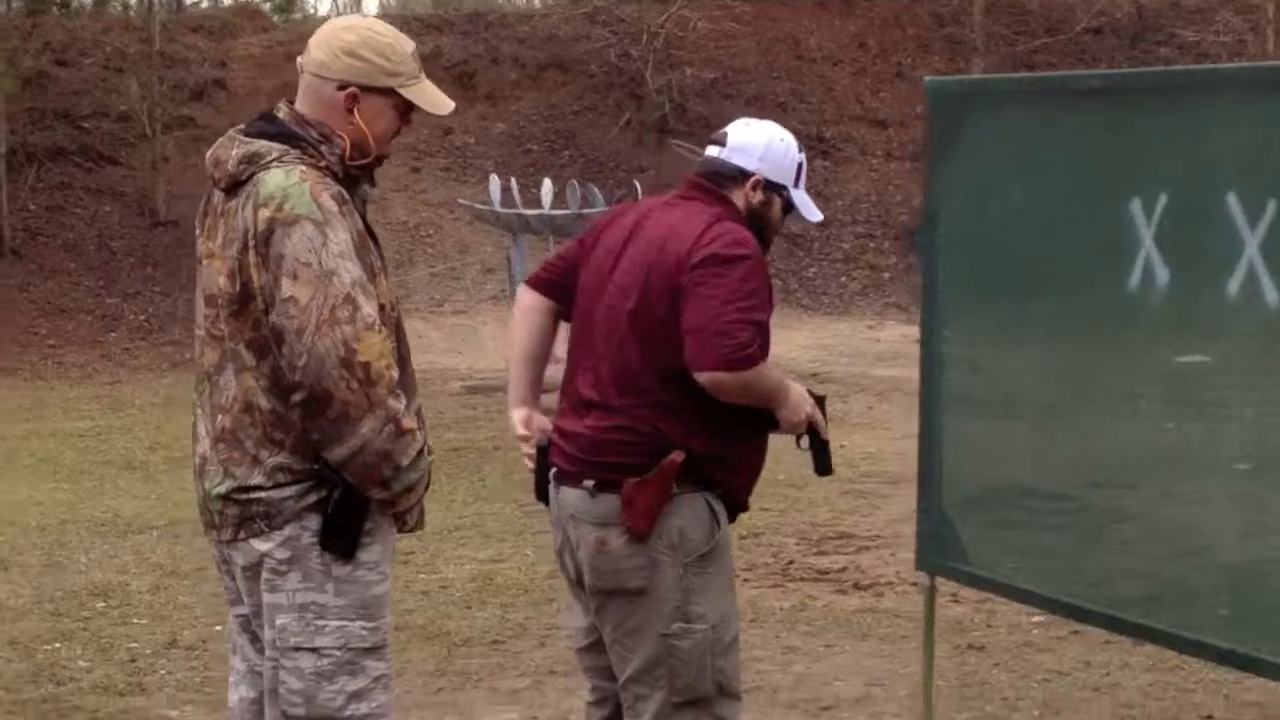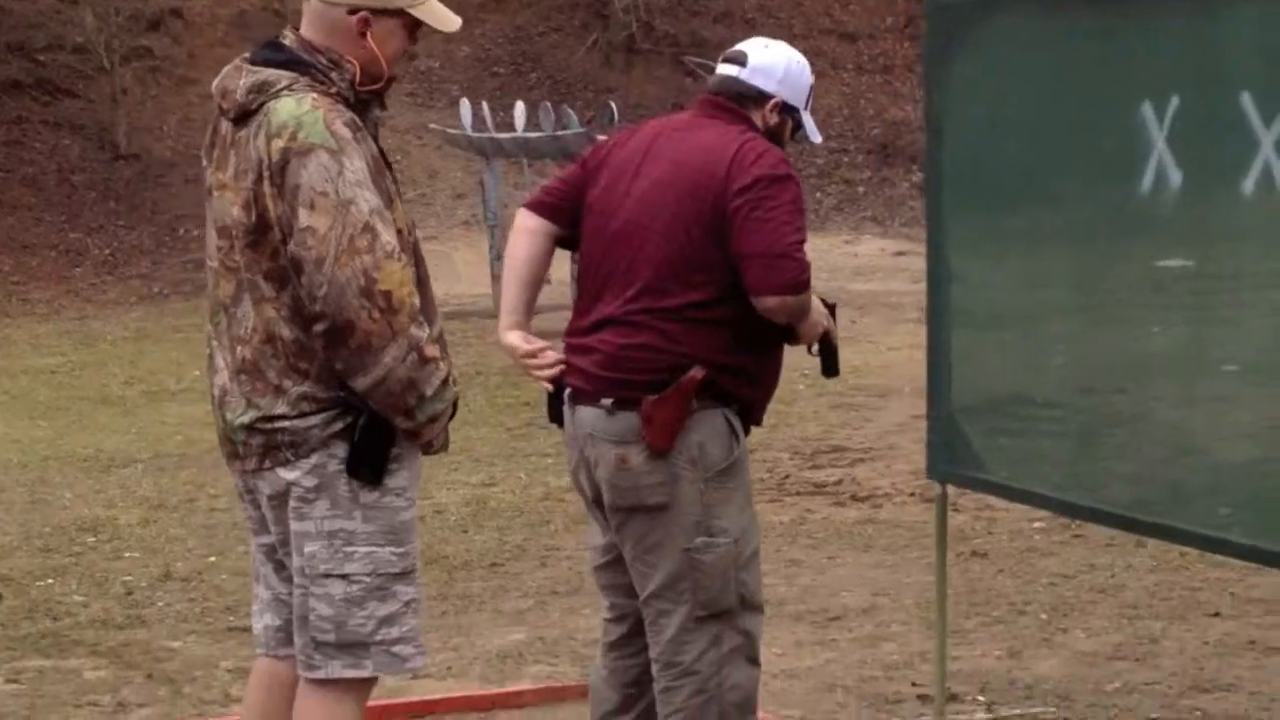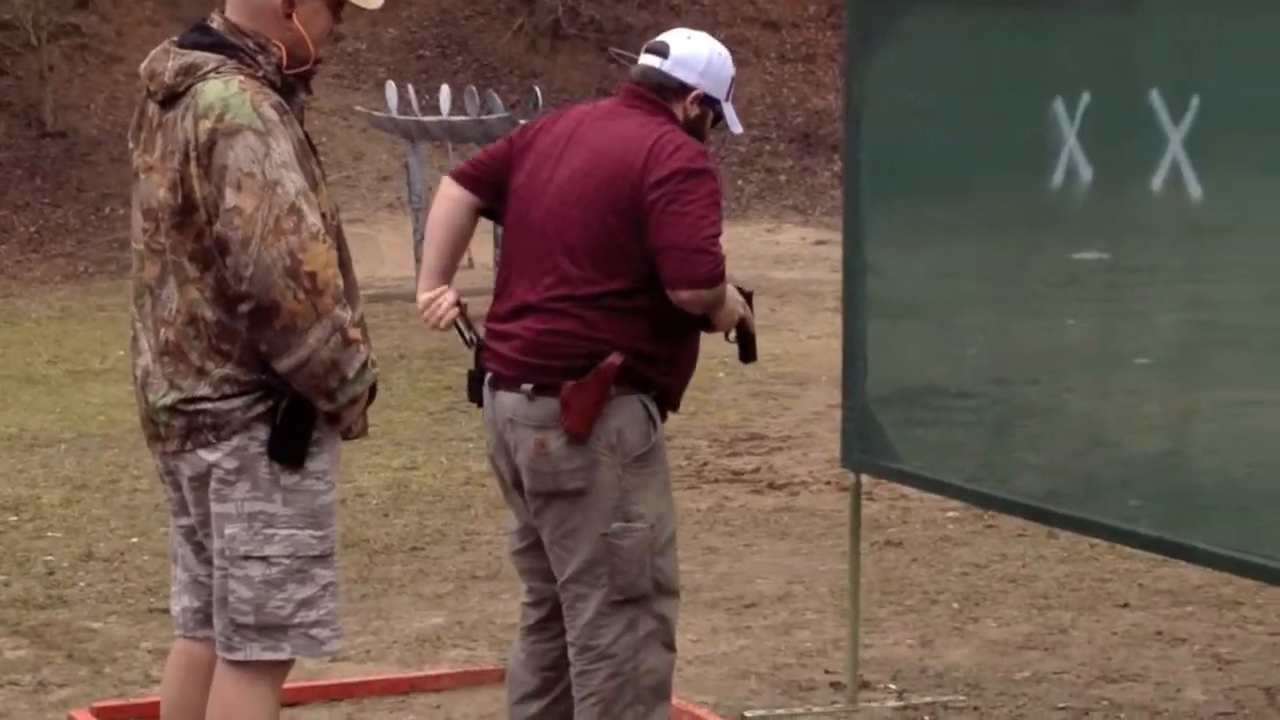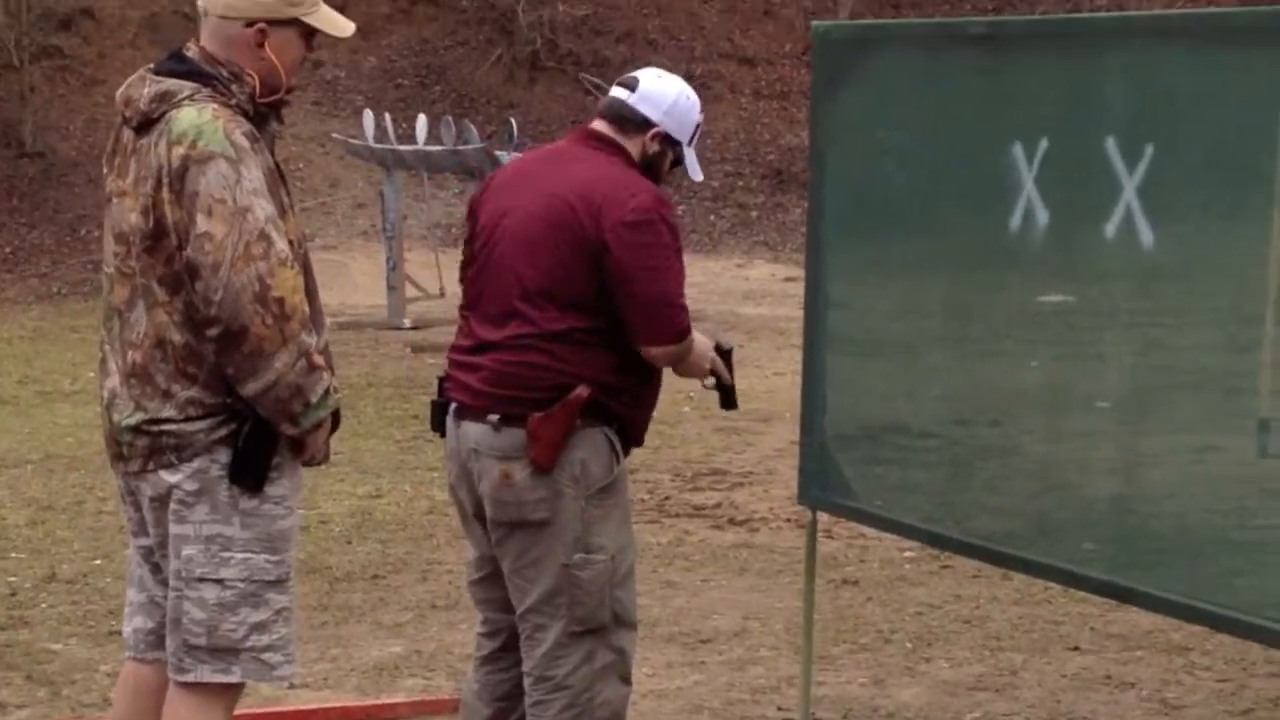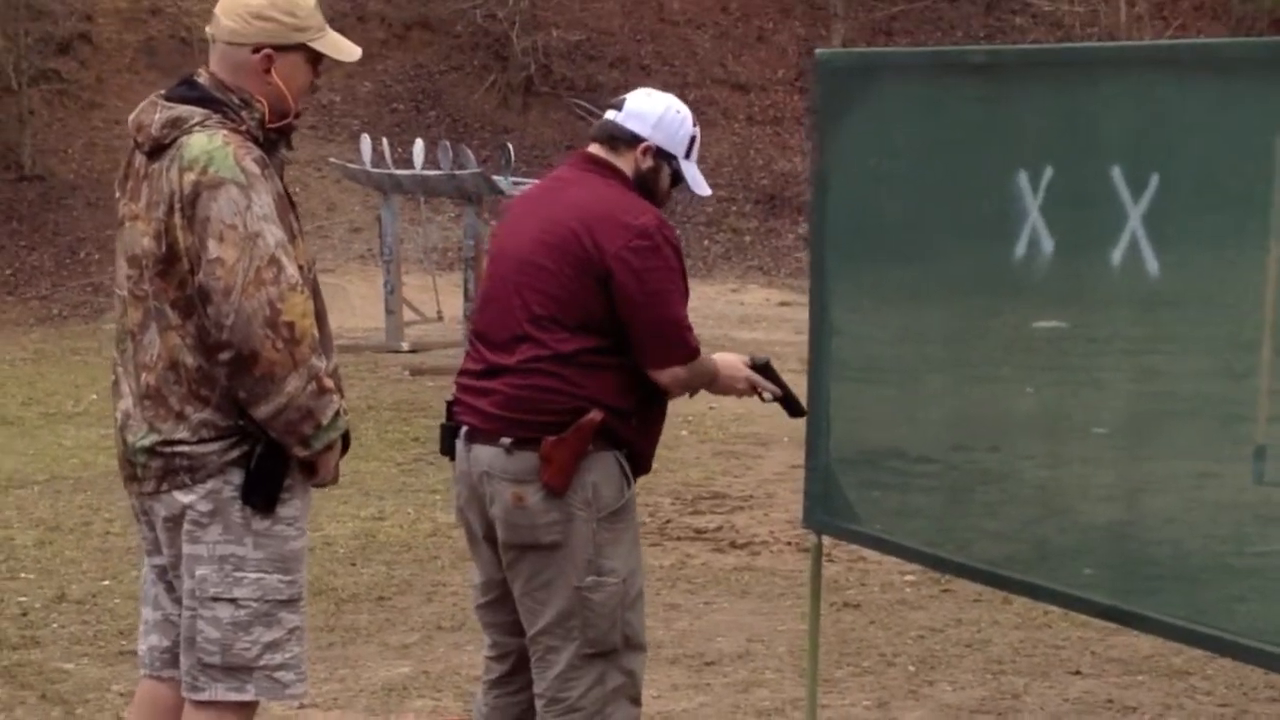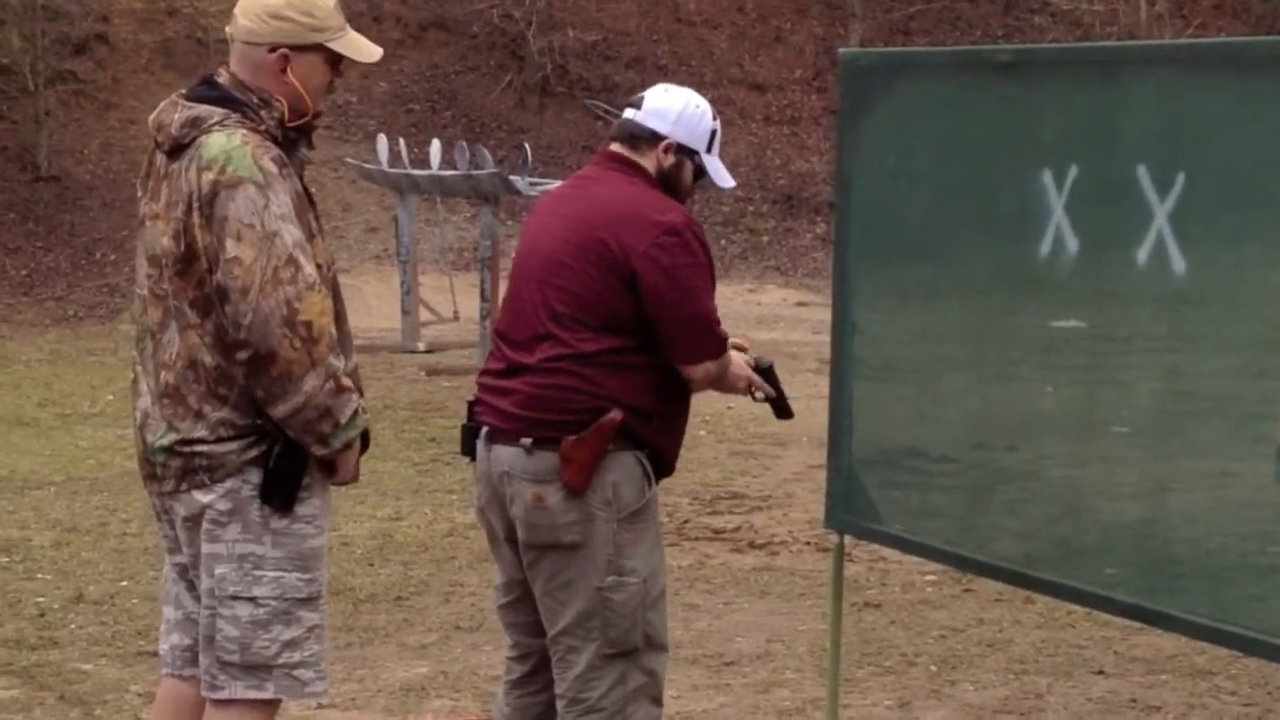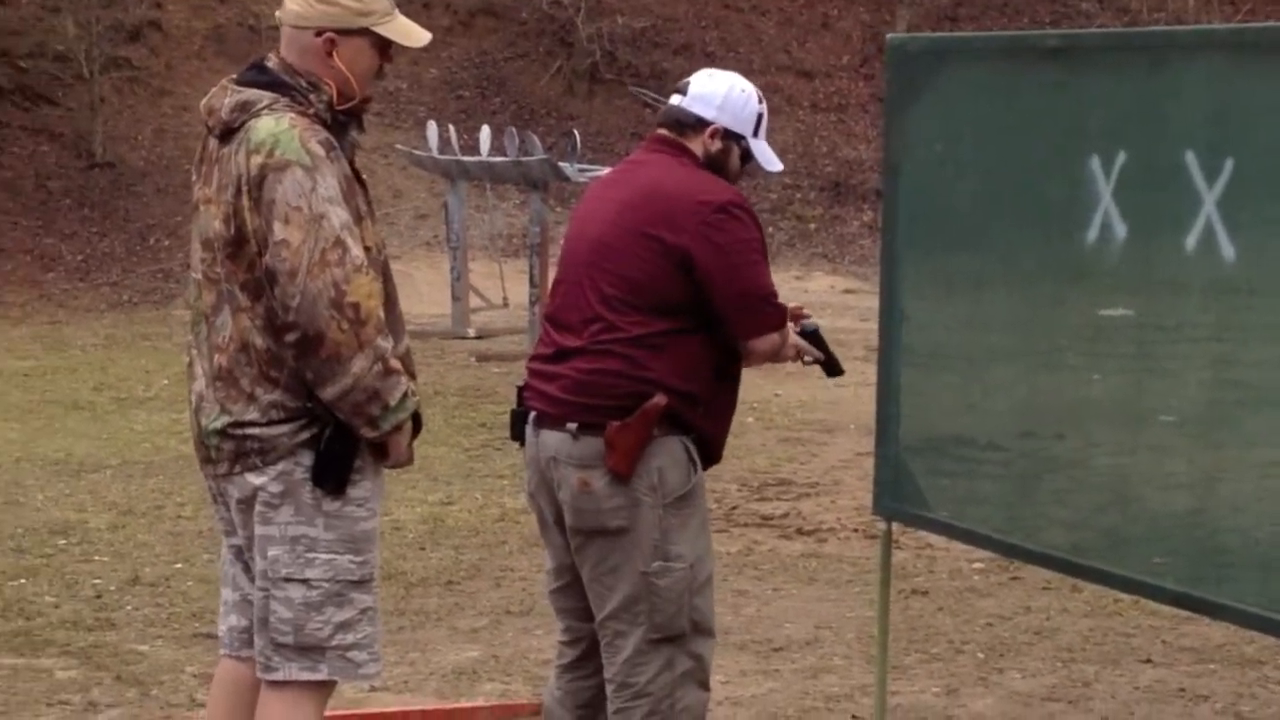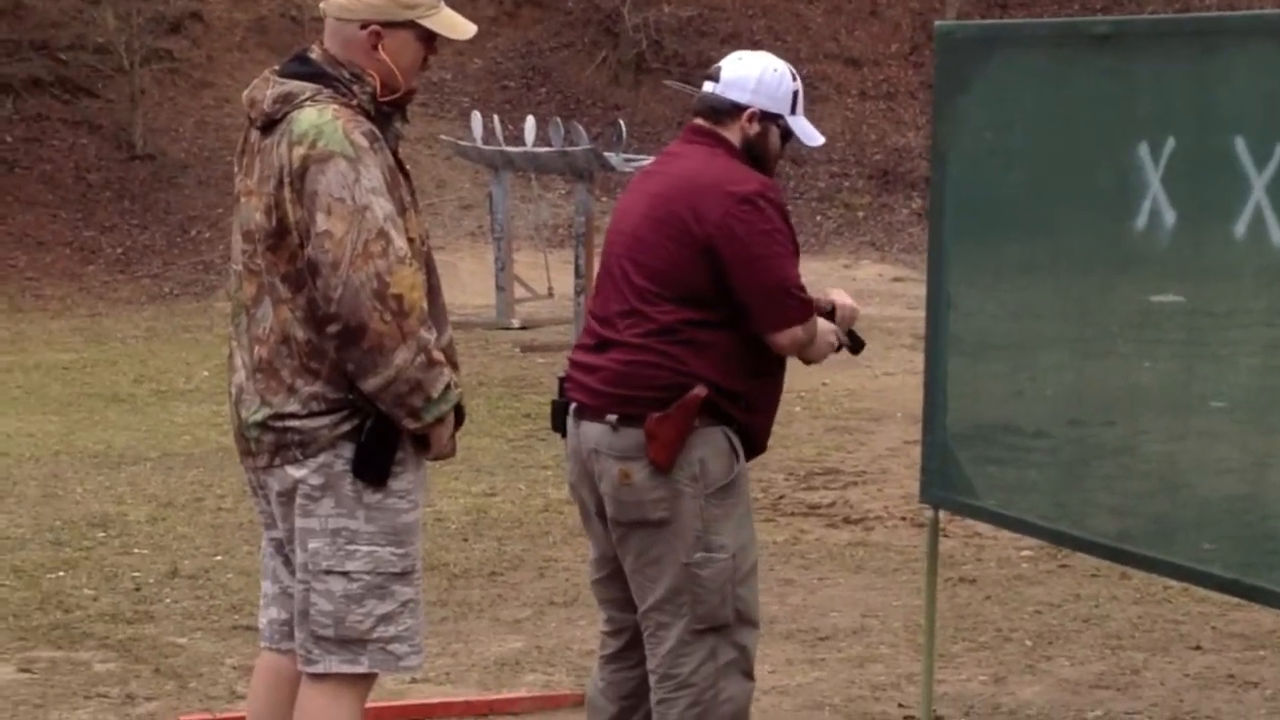
dt=0.4s
person 1, frame 1
left shoulder: (245, 181)
right shoulder: (301, 198)
right elbow: (338, 370)
right wrist: (404, 480)
left hip: (250, 490)
right hip: (310, 508)
person 1, frame 2
left shoulder: (250, 110)
right shoulder: (313, 128)
right elbow: (359, 297)
right wrist: (428, 404)
left hip: (267, 414)
right hip: (334, 433)
left knee: (288, 644)
right knee: (339, 661)
person 1, frame 3
left shoulder: (175, 92)
right shoulder: (239, 109)
right elbow: (283, 277)
right wrist: (347, 384)
left hip: (188, 397)
right hip: (255, 414)
left knee: (204, 626)
right knee: (256, 644)
person 1, frame 4
left shoulder: (149, 121)
right shoulder: (212, 137)
right elbow: (251, 302)
right wrist: (310, 410)
left hip: (151, 422)
right hip: (217, 439)
left knee: (156, 647)
person 1, frame 5
left shoulder: (159, 146)
right shoulder: (223, 161)
right elbow: (259, 324)
right wrist: (320, 431)
left hip: (163, 443)
right hip: (229, 460)
person 1, frame 6
left shoulder: (182, 145)
right shoulder: (242, 159)
right elbow: (278, 323)
right wrist: (339, 429)
left hip: (186, 442)
right hip: (249, 458)
person 1, frame 7
left shoulder: (236, 131)
right shoulder: (291, 144)
right elbow: (326, 307)
right wrist: (390, 413)
left hip: (243, 426)
right hip: (303, 441)
left knee: (249, 645)
person 1, frame 8
left shoulder: (279, 121)
right shoulder: (335, 135)
right elbow: (370, 299)
right wrist: (433, 404)
left hip: (282, 418)
right hip: (345, 435)
left knee: (290, 638)
right knee: (342, 657)
person 2, frame 1
left shoulder: (625, 222)
right shoulder: (726, 243)
left elbow: (538, 291)
right elbow: (724, 367)
left wrist: (523, 400)
right wrist: (782, 395)
left hip: (581, 495)
right hip: (652, 514)
person 2, frame 2
left shoulder: (626, 144)
right shoulder: (756, 163)
left elbow: (538, 216)
right elbow: (778, 292)
left wrist: (514, 323)
right wrist: (808, 315)
left hip: (594, 415)
right hip: (671, 433)
left knee: (635, 620)
right knee: (705, 627)
person 2, frame 3
left shoulder: (553, 129)
right shoulder: (675, 156)
left elbow: (461, 184)
right elbow: (691, 286)
left wrist: (436, 280)
right wrist: (725, 302)
left hip: (513, 397)
right hip: (590, 415)
left knee: (553, 602)
right knee: (623, 610)
person 2, frame 4
left shoulder: (513, 174)
right shoulder: (631, 202)
right elbow: (662, 343)
right wrist: (694, 355)
left hip: (473, 427)
left knee: (506, 633)
right knee: (577, 642)
person 2, frame 5
left shoulder: (531, 202)
right shoulder: (633, 225)
right elbow: (671, 367)
right wrist: (717, 372)
left hip: (481, 450)
left knee: (513, 655)
right knee: (587, 665)
person 2, frame 6
left shoulder: (559, 202)
right shoulder: (658, 222)
right elbow: (698, 366)
left wrist: (706, 351)
right wrist: (729, 370)
left hip: (503, 451)
left knee: (535, 656)
right knee: (609, 668)
person 2, frame 7
left shoulder: (611, 187)
right shoulder: (708, 203)
right elbow: (761, 341)
left wrist: (763, 325)
right wrist: (786, 341)
left hip: (554, 435)
left knee: (588, 641)
right knee: (658, 651)
person 2, frame 8
left shoulder: (658, 176)
right shoulder: (739, 192)
right elbow: (786, 331)
left wrist: (810, 305)
right wrist: (818, 332)
left hip: (598, 429)
left knee: (632, 634)
right knee: (703, 642)
